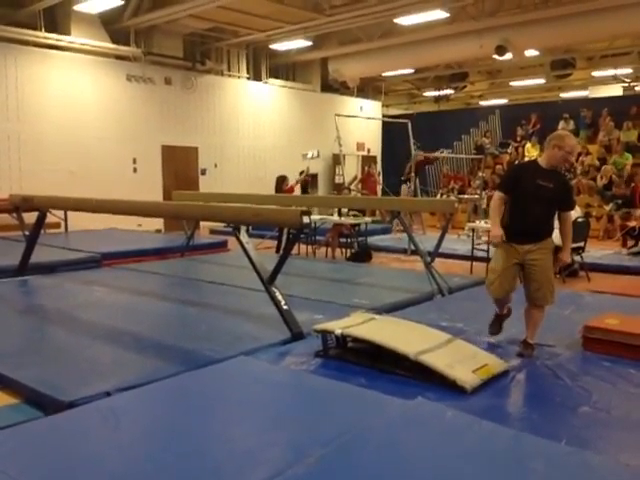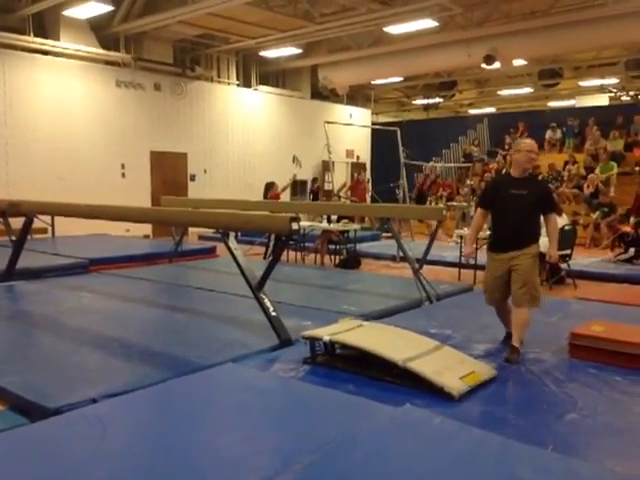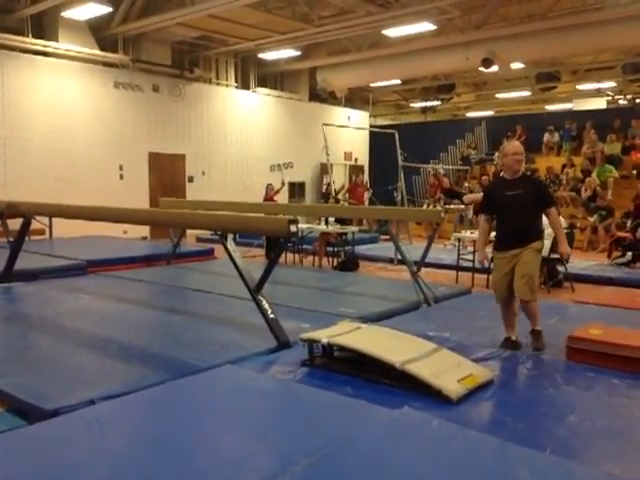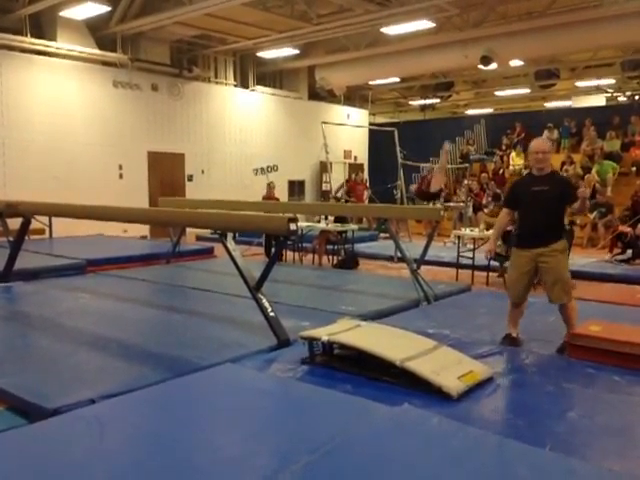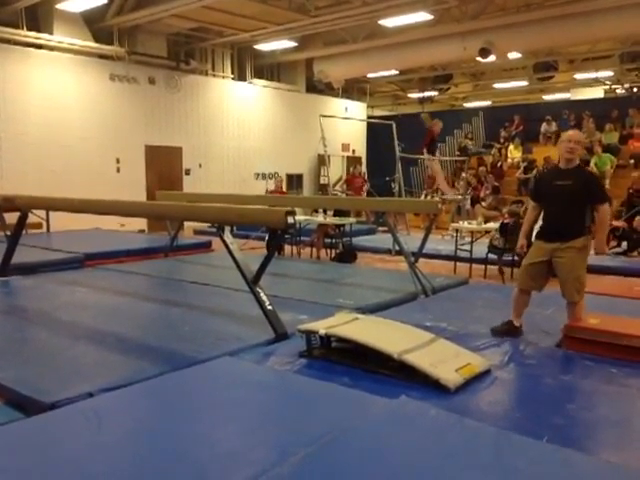
dt=0.5s
person 1, frame 1
left shoulder: (562, 183)
right shoulder: (519, 171)
left elbow: (565, 217)
right elbow: (498, 198)
left wrist: (565, 249)
right wrist: (495, 225)
left hip: (541, 246)
right hip: (509, 242)
left knee: (538, 297)
right knee: (498, 289)
left ankle: (529, 340)
right ankle: (501, 311)
person 1, frame 2
left shoulder: (540, 188)
right shoulder: (496, 184)
left elbow: (550, 217)
right elbow: (481, 214)
left wrist: (552, 246)
right wrist: (470, 242)
left hip: (526, 251)
right hip: (497, 251)
left knee: (522, 299)
right knee: (496, 298)
left ankle: (515, 345)
right ankle: (510, 330)
person 1, frame 3
left shoulder: (536, 185)
right shoulder: (493, 189)
left elbow: (551, 213)
right elbow: (485, 219)
left wrist: (563, 242)
right wrist: (481, 247)
left hip: (530, 247)
right hip: (503, 250)
left knee: (525, 294)
right knee: (504, 296)
left ankle: (536, 329)
right ankle: (511, 336)
person 1, frame 4
left shoulder: (562, 183)
right shoulder: (519, 185)
left elbow: (577, 208)
right elbow: (506, 214)
left wrist: (583, 201)
right wrist: (493, 240)
left hip: (553, 248)
right hip: (523, 248)
left knee: (563, 294)
right knee: (516, 293)
right ankle: (512, 333)
person 1, frame 5
left shoulder: (588, 178)
right shoulder: (545, 177)
left elbow: (602, 210)
right elbow: (534, 208)
left wrist: (600, 240)
right wrist: (523, 236)
left hip: (573, 244)
right hip: (544, 240)
left knee: (573, 292)
right knee: (524, 281)
right ankle: (514, 323)
